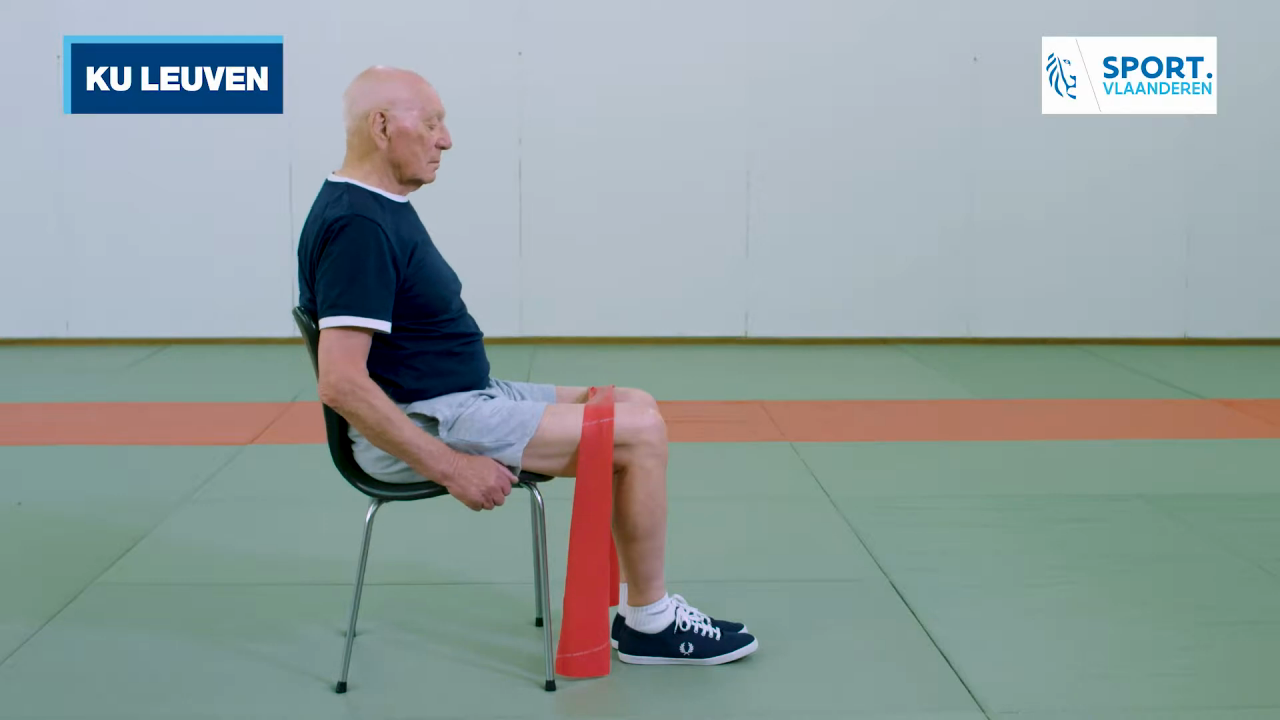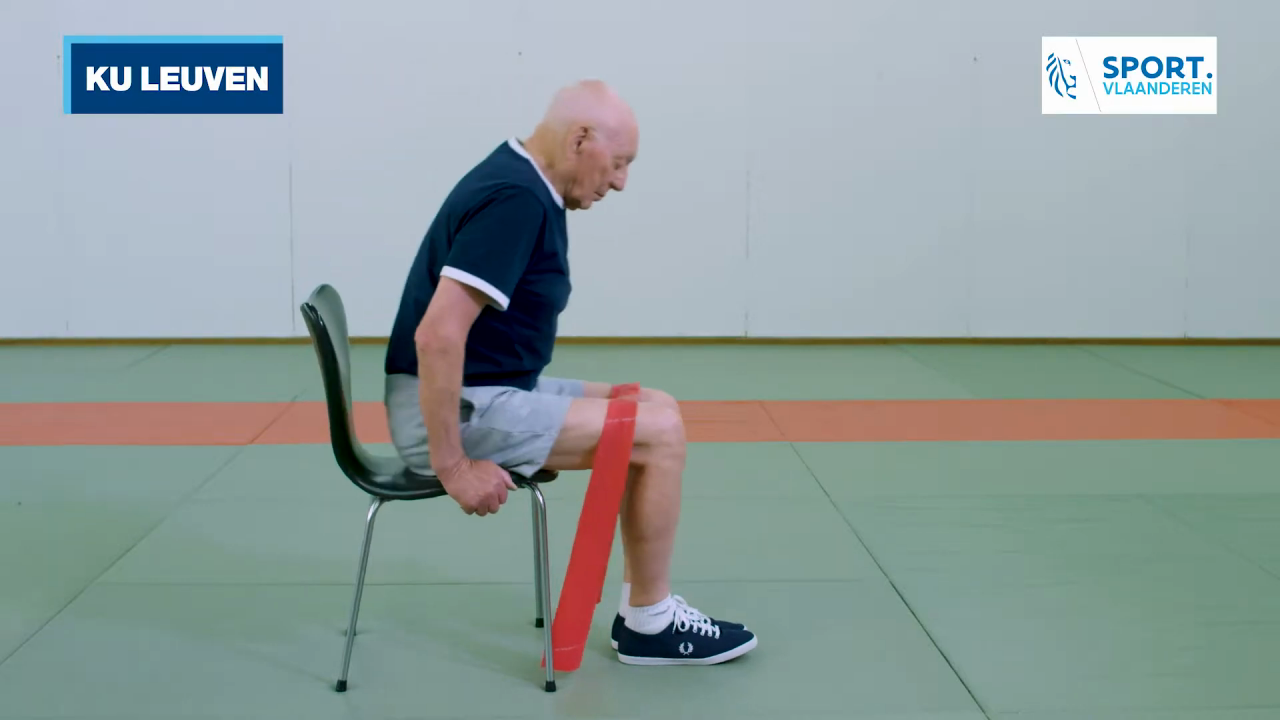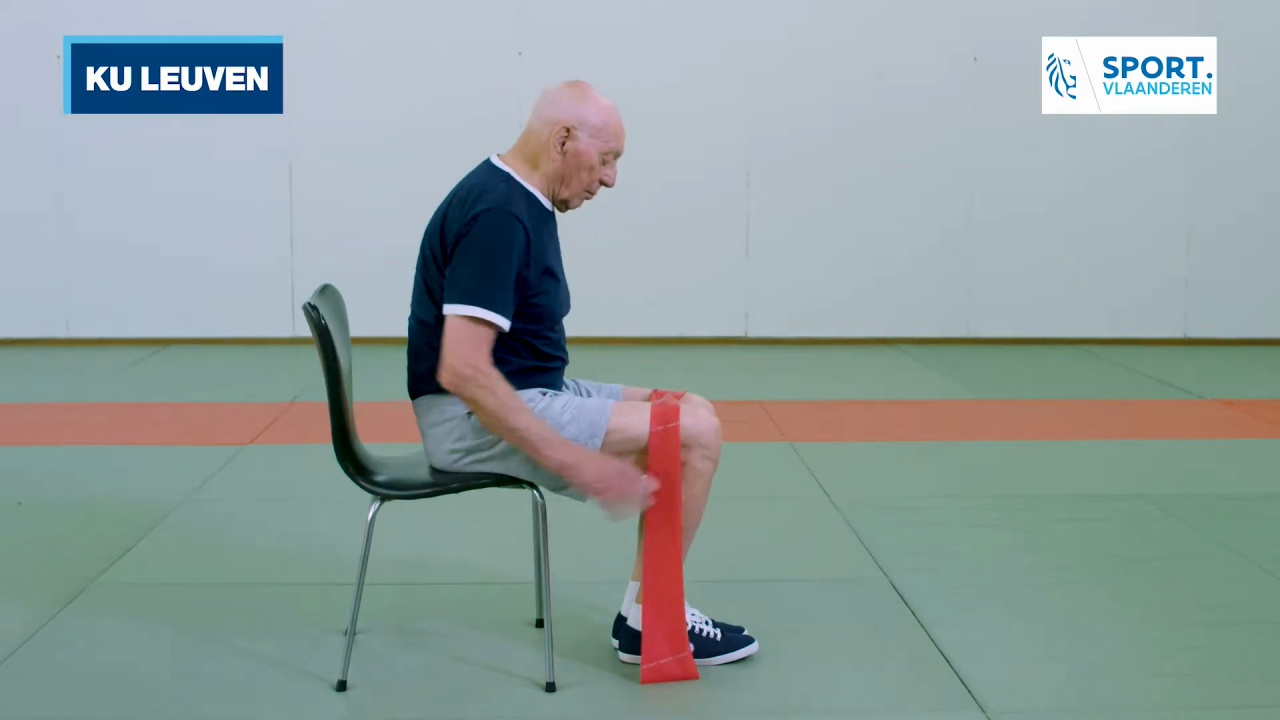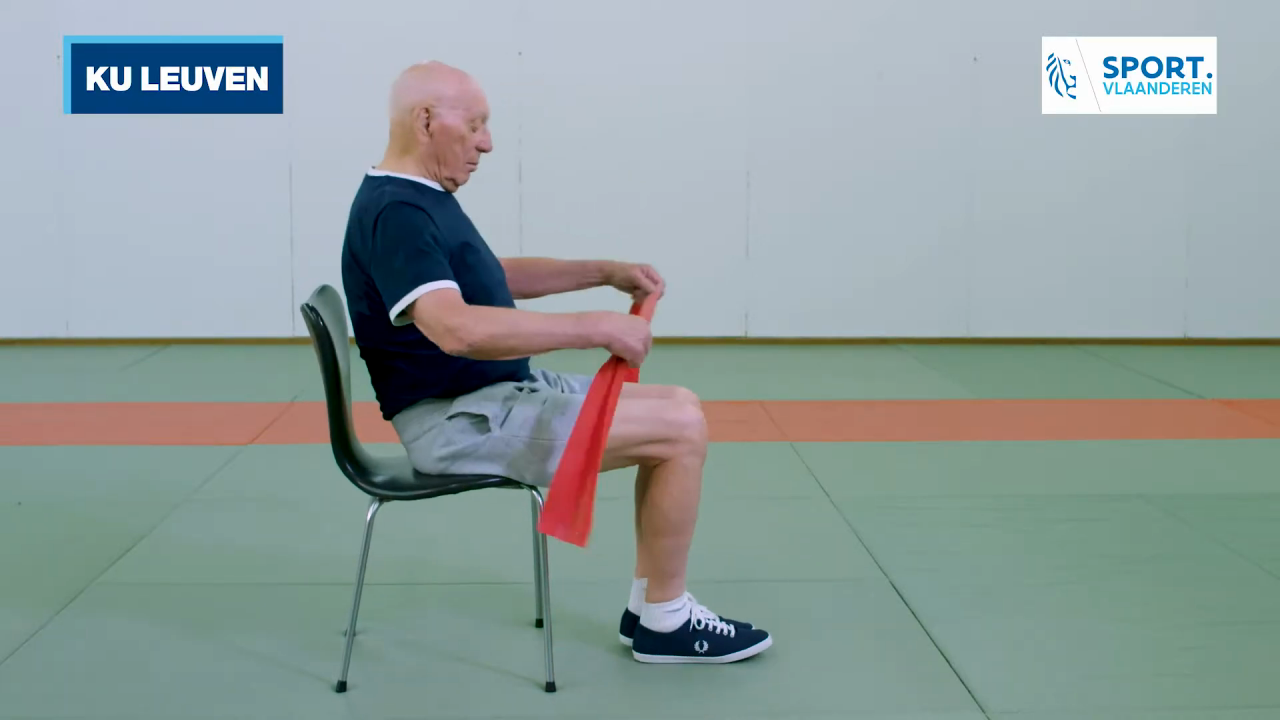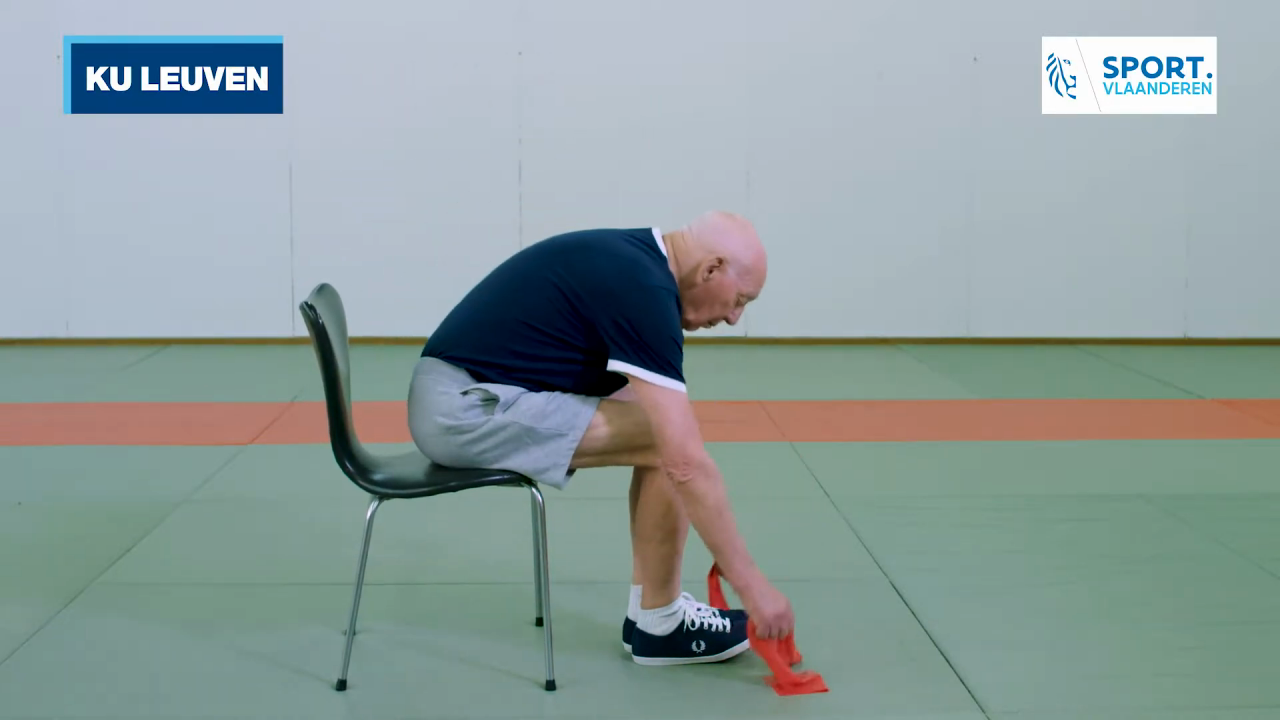
dt=1s
person 1, frame 1
left shoulder: (379, 207)
right shoulder: (358, 224)
right elbow: (342, 382)
right wrist: (450, 468)
left hip: (466, 397)
right hip: (426, 425)
left knee: (635, 407)
right knee: (639, 434)
left ankle: (642, 607)
right ankle: (650, 623)
person 1, frame 2
left shoulder: (522, 185)
right shoulder: (515, 199)
right elbow: (438, 335)
right wrist: (453, 465)
left hip: (492, 392)
right hip: (456, 409)
left knee: (656, 408)
right knee: (658, 434)
left ankle: (647, 610)
right ankle: (650, 623)
person 1, frame 3
left shoulder: (521, 199)
right shoulder: (498, 214)
right elbow: (463, 369)
left wrist: (567, 437)
right wrist: (573, 461)
left hip: (531, 393)
right hip: (483, 421)
left knee: (692, 415)
right knee: (695, 436)
left ankle: (647, 608)
right ankle: (651, 621)
person 1, frame 4
left shoulder: (419, 198)
right shoulder: (396, 212)
left elbow: (499, 278)
right elbow: (458, 330)
left wrist: (605, 272)
right wrist: (596, 326)
left hip: (495, 393)
right hip: (459, 421)
left knee: (679, 409)
right knee: (681, 431)
left ankle: (652, 606)
right ankle: (664, 620)
person 1, frame 5
left shoulder: (628, 260)
right shoulder: (642, 290)
right elbow: (684, 463)
right wrist: (751, 584)
left hip: (467, 398)
right hip: (466, 406)
left knee: (666, 433)
right knee: (667, 446)
left ankle: (655, 609)
right ankle: (659, 625)
